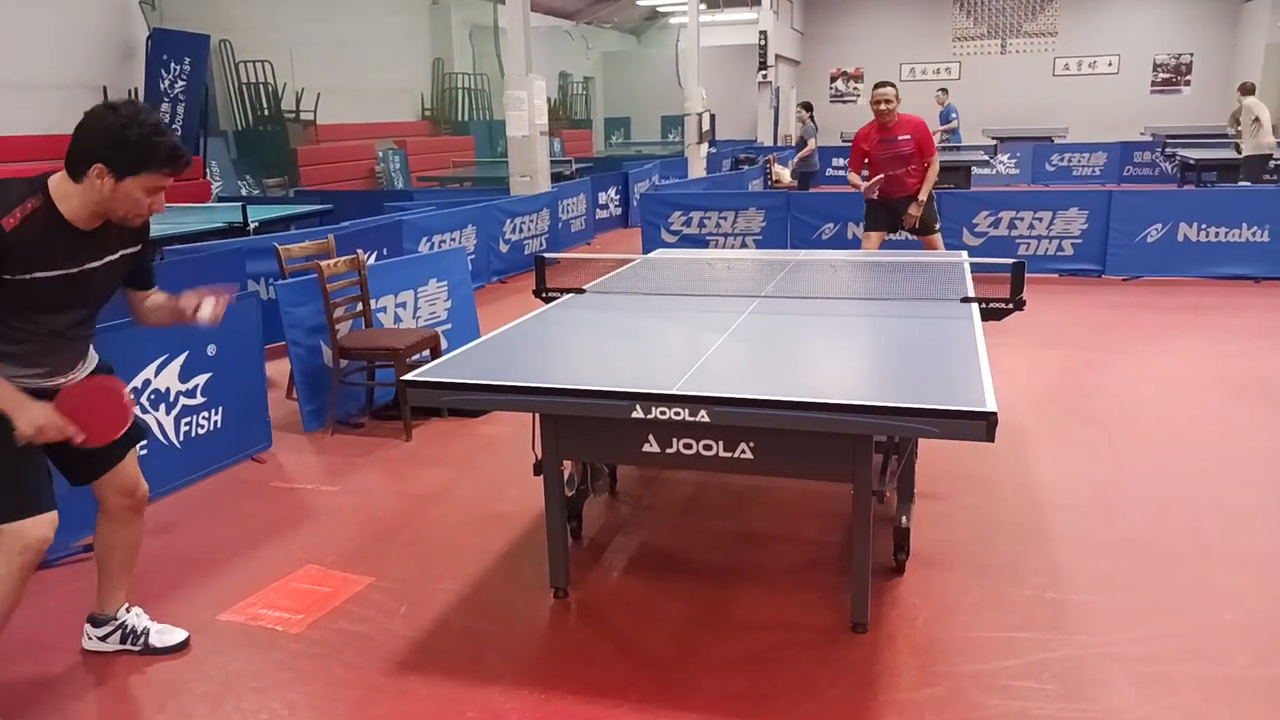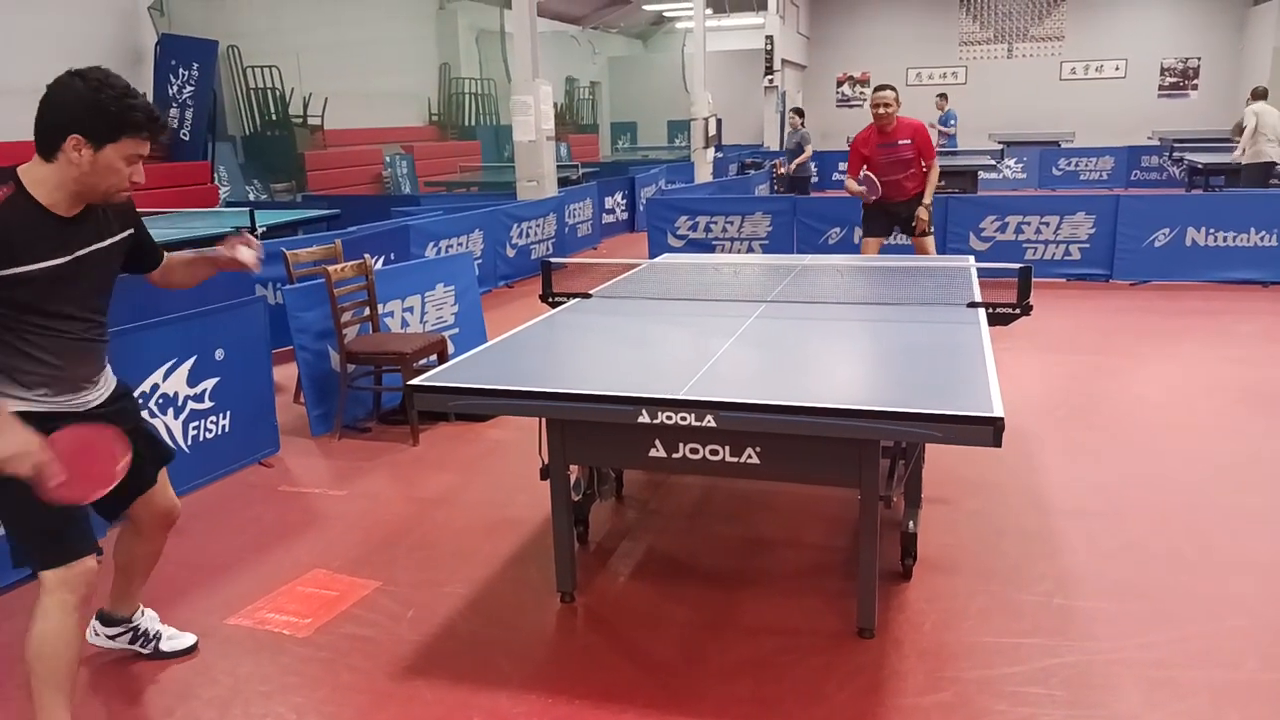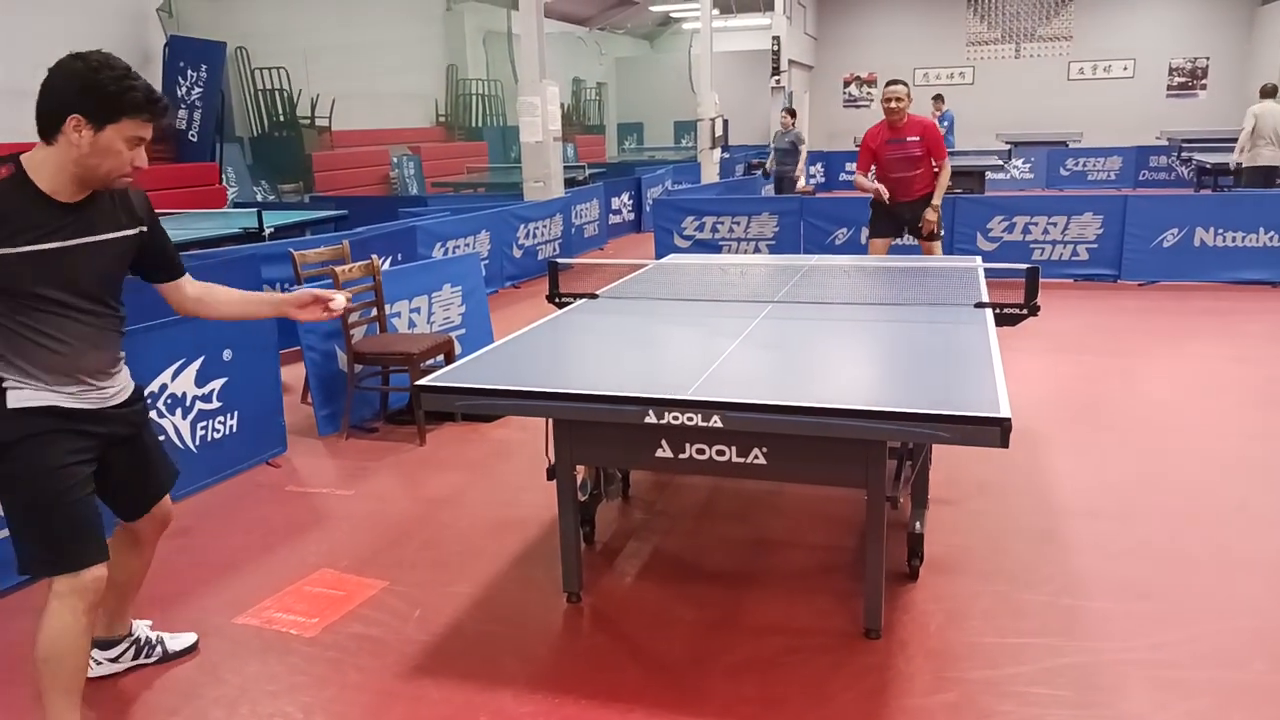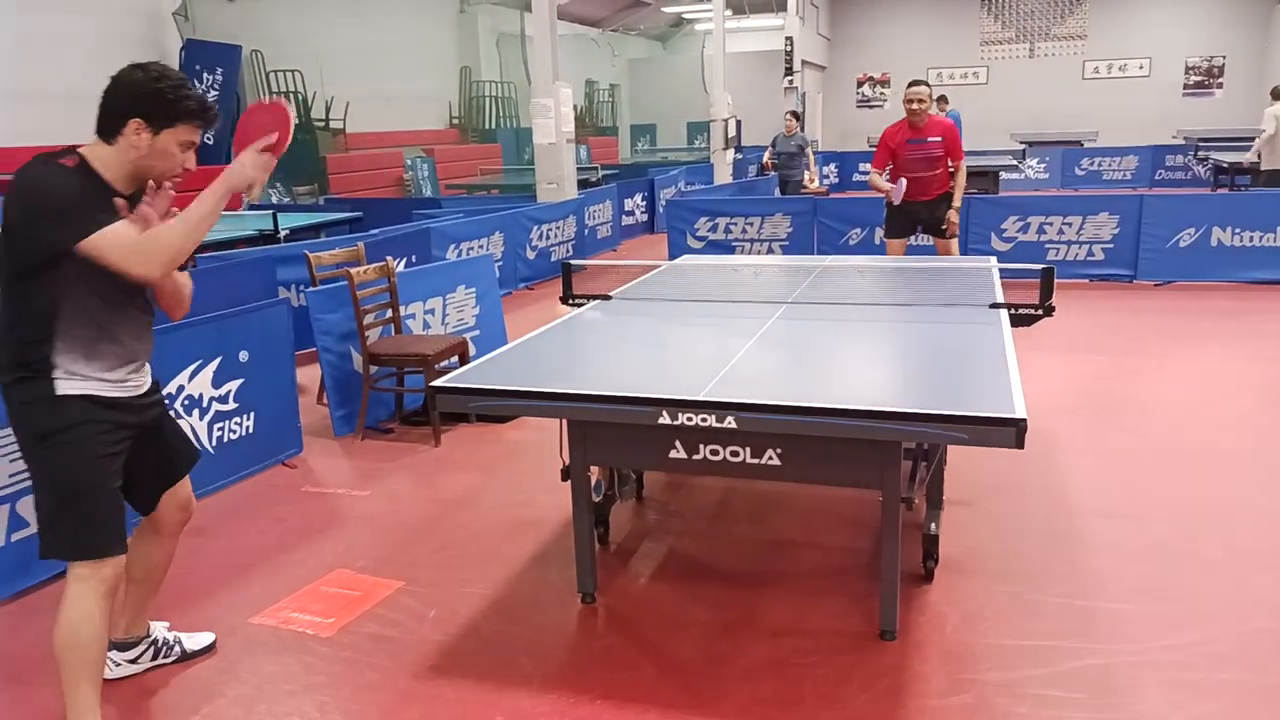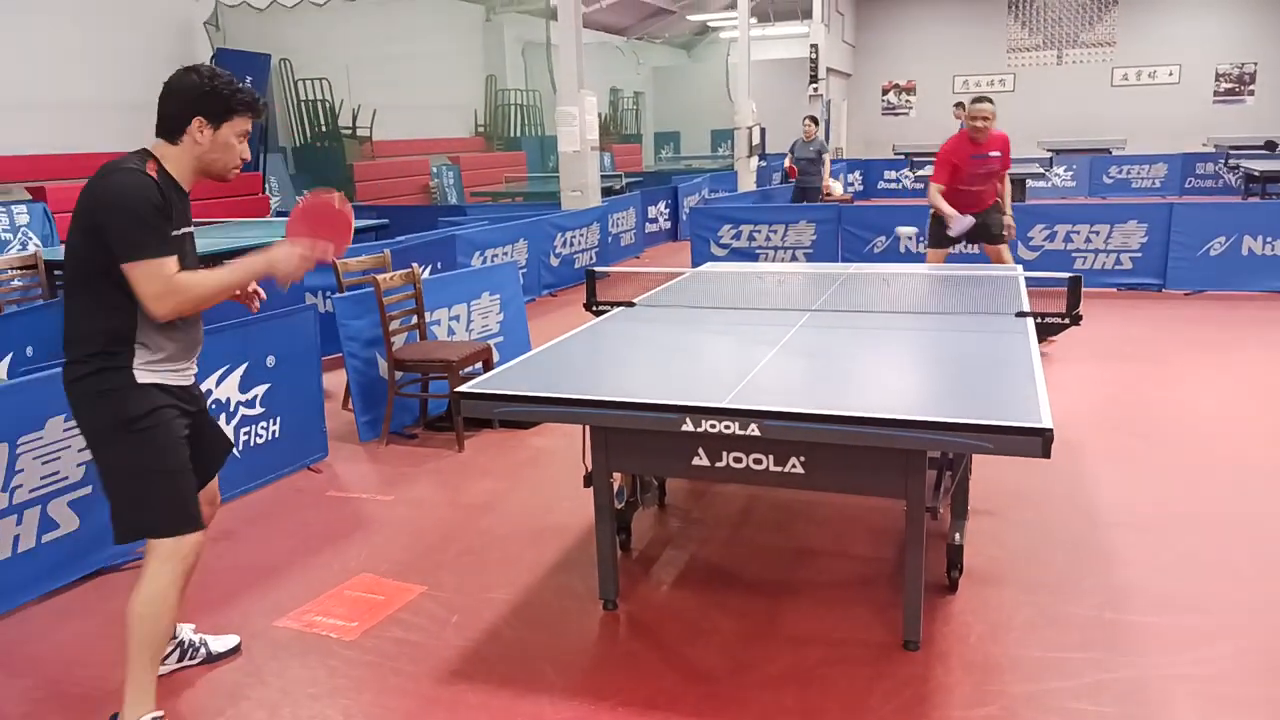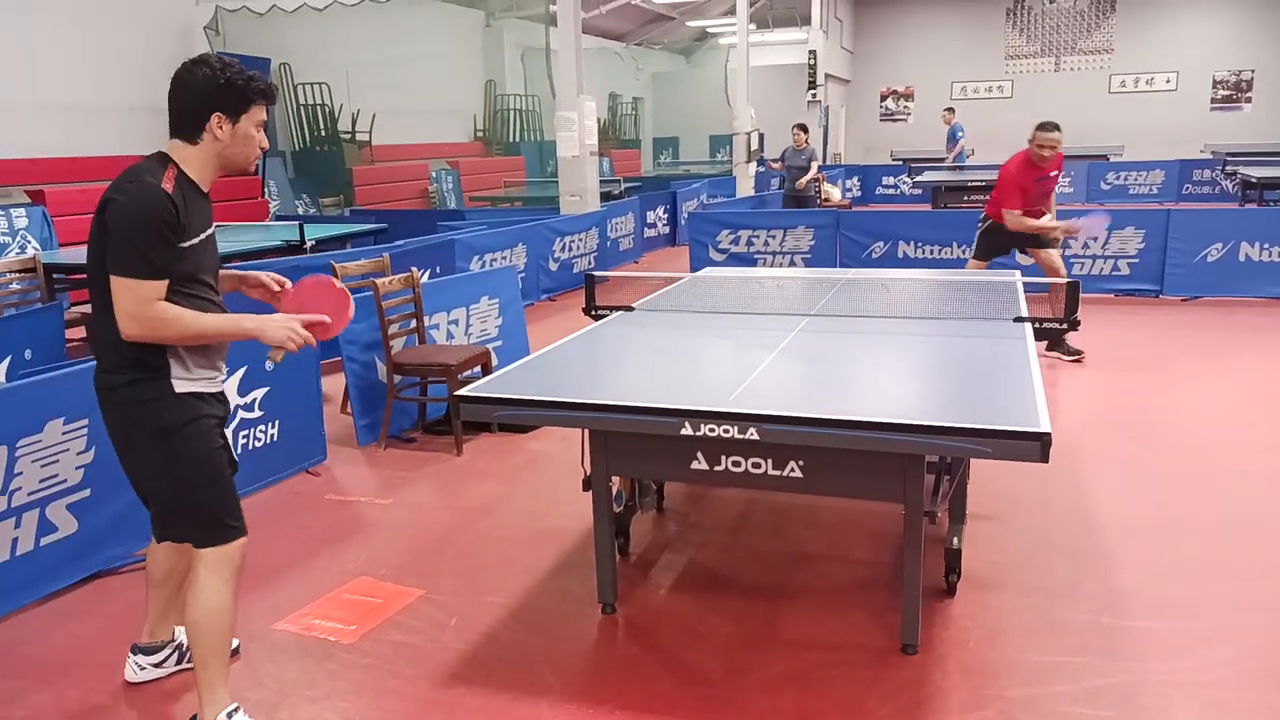
dt=0.3s
person 1, frame 1
left shoulder: (127, 222)
left elbow: (143, 302)
left wrist: (181, 308)
left hip: (73, 379)
left knee: (127, 494)
left ankle: (109, 622)
person 1, frame 2
left shoulder: (112, 210)
left elbow: (160, 271)
left wrist: (217, 258)
left hip: (95, 400)
left knee: (157, 510)
right knee: (72, 573)
left ankle: (119, 620)
person 1, frame 3
left shoulder: (128, 206)
left elbow: (186, 295)
left wrist: (290, 304)
left hip: (113, 400)
left knee: (150, 520)
right knee: (81, 579)
left ankle: (109, 643)
person 1, frame 4
left shoulder: (141, 198)
left elbow: (175, 303)
right elbow: (145, 263)
left wrist: (156, 234)
right wrist: (227, 186)
left hip: (132, 389)
right hip: (63, 402)
left knee: (172, 506)
right knee: (99, 567)
left ankle: (131, 640)
person 1, frame 5
left shoulder: (169, 190)
right shoulder: (130, 188)
right elbow: (163, 300)
left wrist: (226, 279)
right wrist: (265, 262)
left hip: (165, 380)
right hip: (123, 388)
left knee: (195, 506)
right knee: (176, 543)
left ankle: (159, 641)
person 1, frame 6
left shoulder: (188, 189)
right shoulder: (145, 198)
right elbow: (138, 318)
left wrist: (241, 280)
right wrist: (256, 327)
left hip: (184, 389)
right hip: (156, 397)
left knee: (186, 522)
right knee: (221, 546)
left ankle: (154, 646)
person 2, frame 1
left shoulder: (916, 125)
right shoulder: (863, 136)
left elbow: (933, 164)
right elbow: (853, 172)
left wrist: (920, 201)
right wrist: (861, 185)
left hip: (916, 197)
right hip: (881, 201)
left knee: (937, 252)
person 2, frame 2
left shoulder: (916, 129)
right shoulder: (862, 140)
left elbow: (933, 168)
right elbow: (850, 179)
left wrist: (925, 205)
right wrist: (858, 190)
left hip: (915, 200)
right hip: (879, 204)
person 2, frame 3
left shoulder: (927, 127)
right shoulder: (872, 135)
left elbow: (944, 168)
right elbow: (859, 176)
left wrist: (934, 206)
right wrist: (871, 187)
left hip: (923, 202)
right hip: (886, 204)
person 2, frame 4
left shoulder: (947, 128)
right shoulder: (891, 134)
left elbow: (960, 169)
right elbow: (874, 175)
left wrist: (955, 207)
right wrist: (885, 187)
left hip: (939, 201)
right hip: (902, 203)
person 2, frame 5
left shoulder: (1001, 142)
right shoulder: (950, 148)
left elbow: (1003, 178)
right elbow: (934, 193)
left wrist: (1007, 213)
right wrist: (949, 213)
right hip: (950, 214)
left knee: (1006, 264)
person 2, frame 6
left shoulder: (1057, 160)
right shoulder: (1013, 170)
right elbow: (1013, 222)
left wrist: (1052, 221)
right wrist: (1056, 225)
left hip: (1036, 222)
right hip: (999, 224)
left knee: (1059, 274)
left ankle: (1056, 341)
